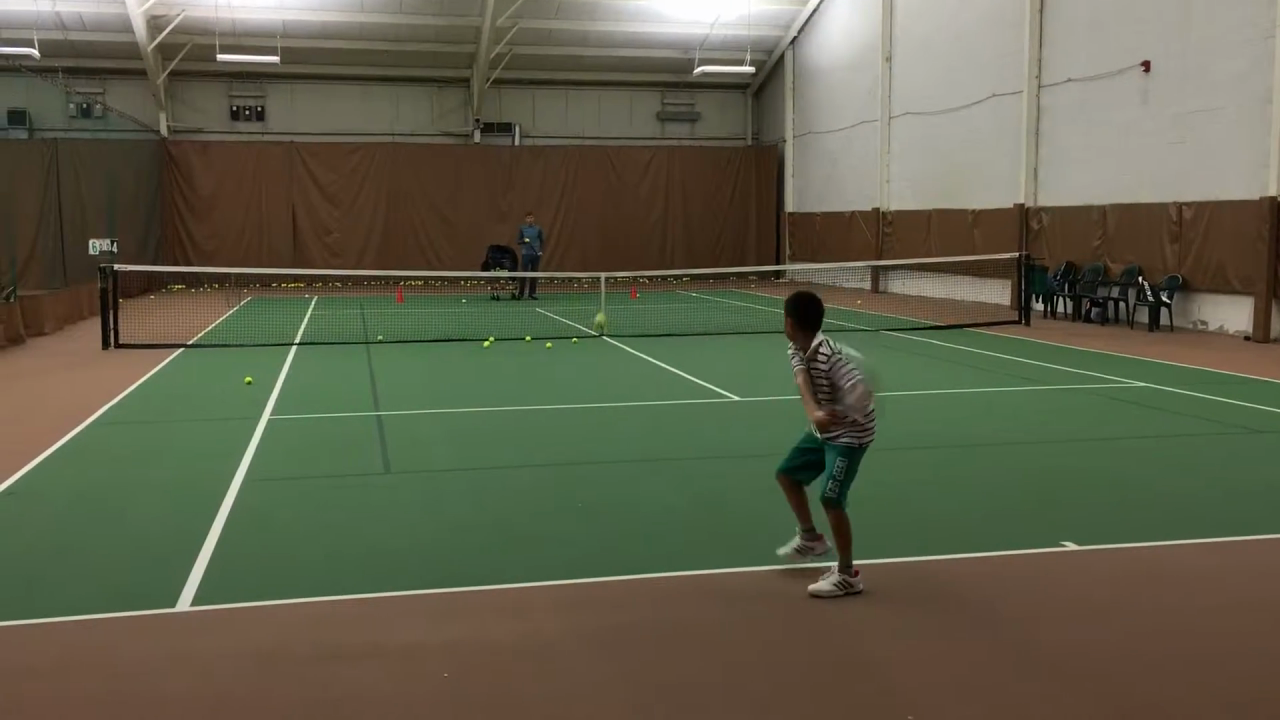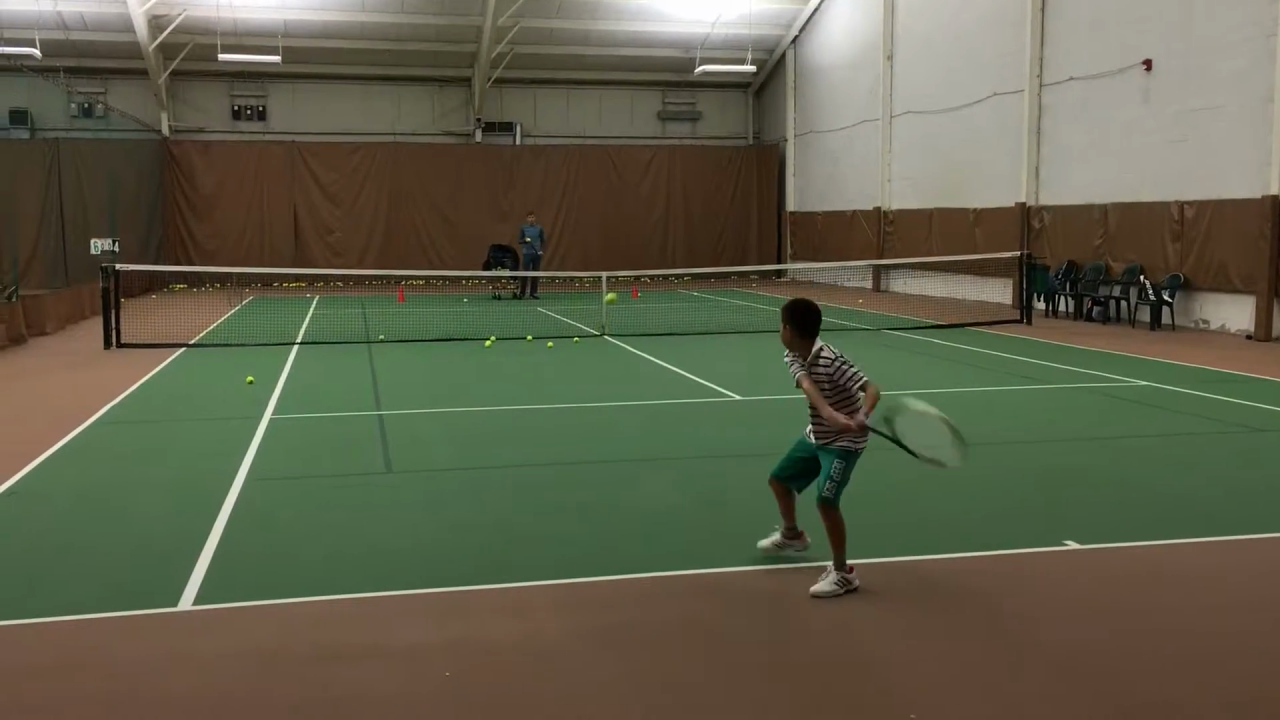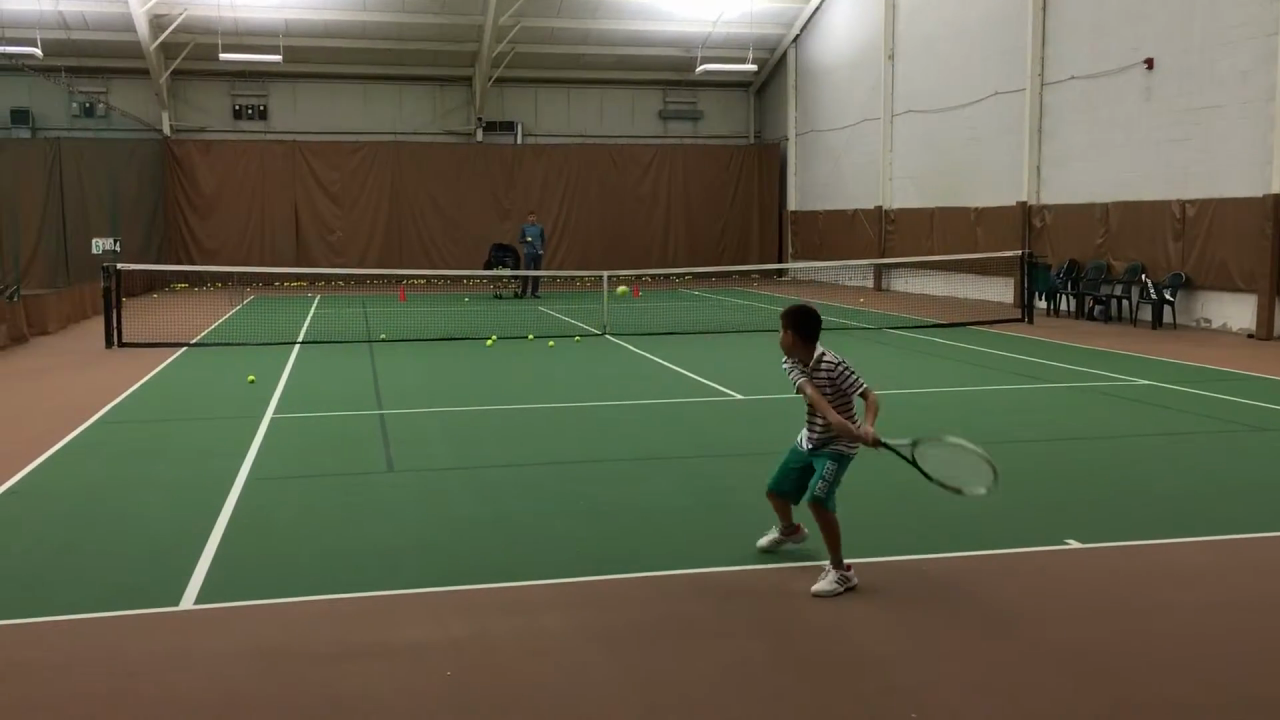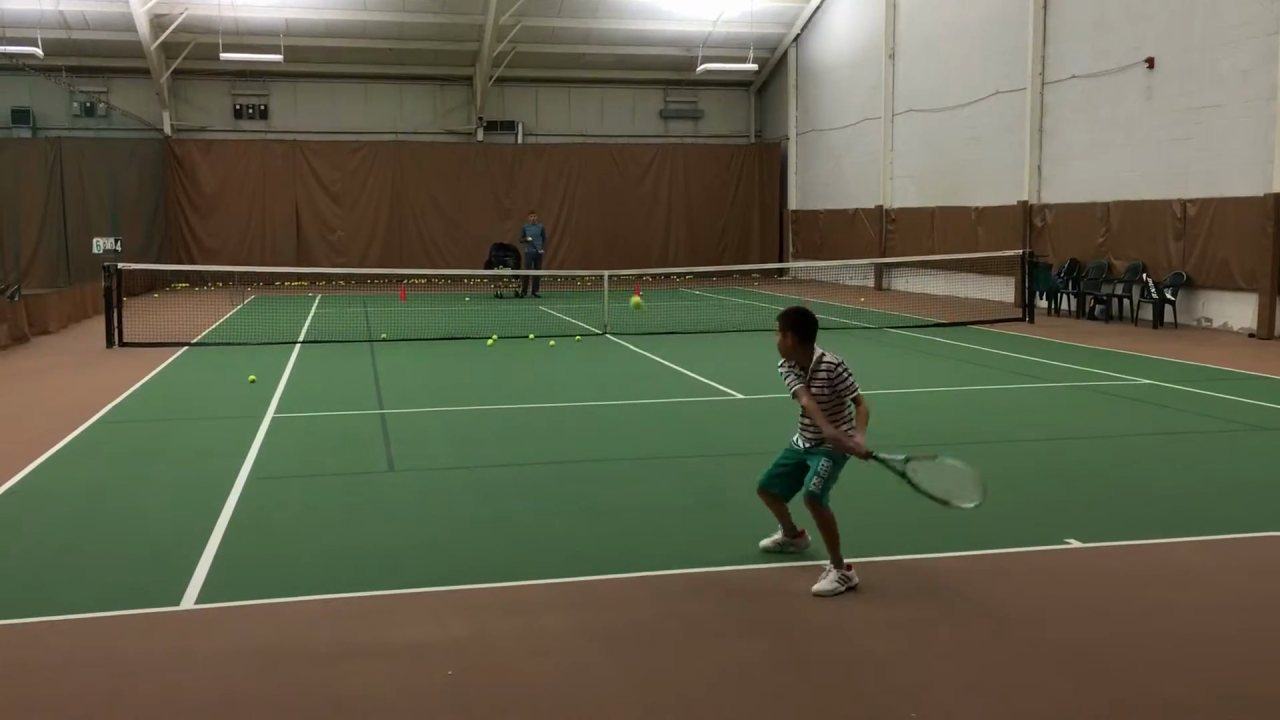
dt=0.1s
person 1, frame 1
left shoulder: (831, 355)
right shoulder: (795, 350)
left elbow: (863, 388)
right elbow: (802, 381)
left wrist: (833, 415)
right wrist: (812, 411)
left hip: (849, 436)
right hip: (822, 431)
left knee: (831, 499)
right knee: (786, 474)
left ankle: (846, 574)
right ankle: (810, 539)
person 1, frame 2
left shoulder: (832, 360)
right shoulder: (793, 357)
left elbow: (872, 390)
right elbow: (809, 388)
left wrist: (861, 417)
right wrist: (832, 415)
left hip: (843, 441)
right hip: (816, 436)
left knee: (826, 500)
right knee: (779, 480)
left ankle: (842, 572)
right ankle: (791, 534)
person 1, frame 3
left shoulder: (834, 365)
right shoulder: (790, 363)
left elbow: (870, 397)
right elbow: (814, 396)
left wrist: (867, 426)
right wrist: (843, 423)
left hip: (837, 447)
right hip: (809, 442)
left knee: (818, 501)
right knee: (775, 490)
left ankle: (840, 570)
right ankle: (789, 530)
person 1, frame 4
left shoulder: (833, 366)
right shoulder: (786, 367)
left elbow: (860, 403)
right elbow: (807, 403)
left wrist: (858, 435)
right wrist: (833, 433)
left hip: (831, 446)
right hip: (804, 441)
left knee: (814, 497)
right knee: (767, 488)
left ankle: (841, 570)
right ankle: (792, 535)
